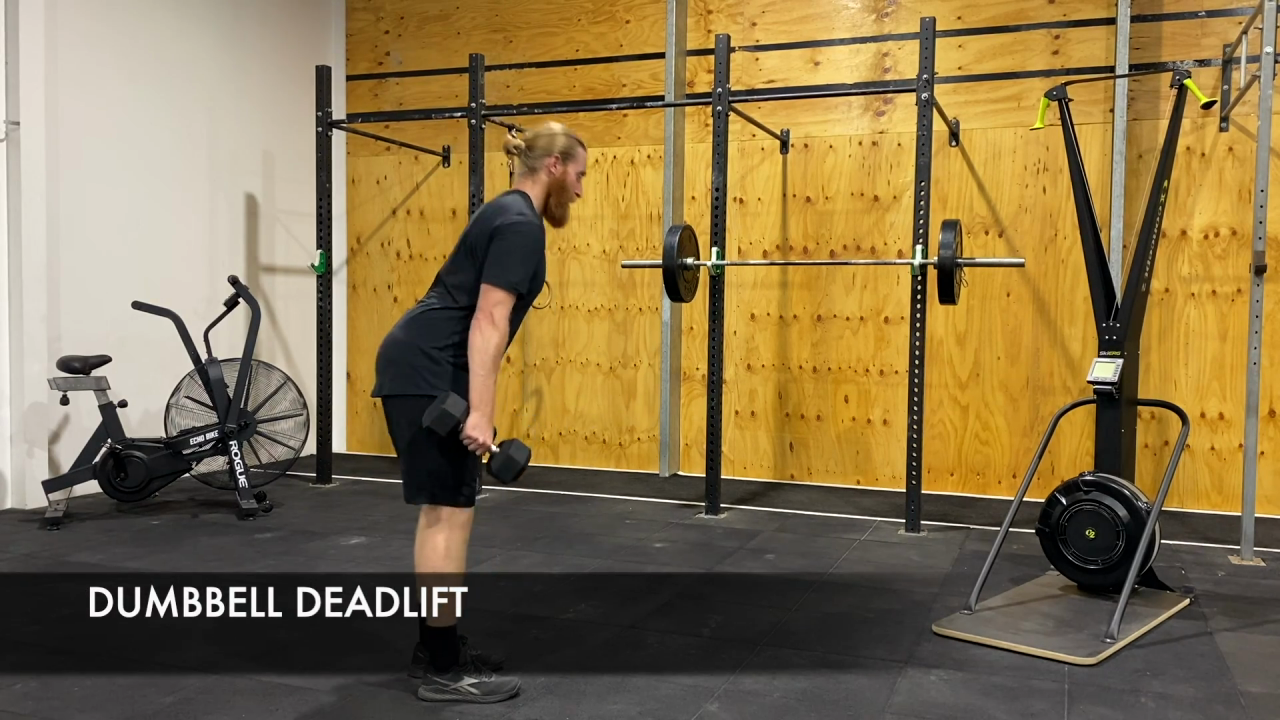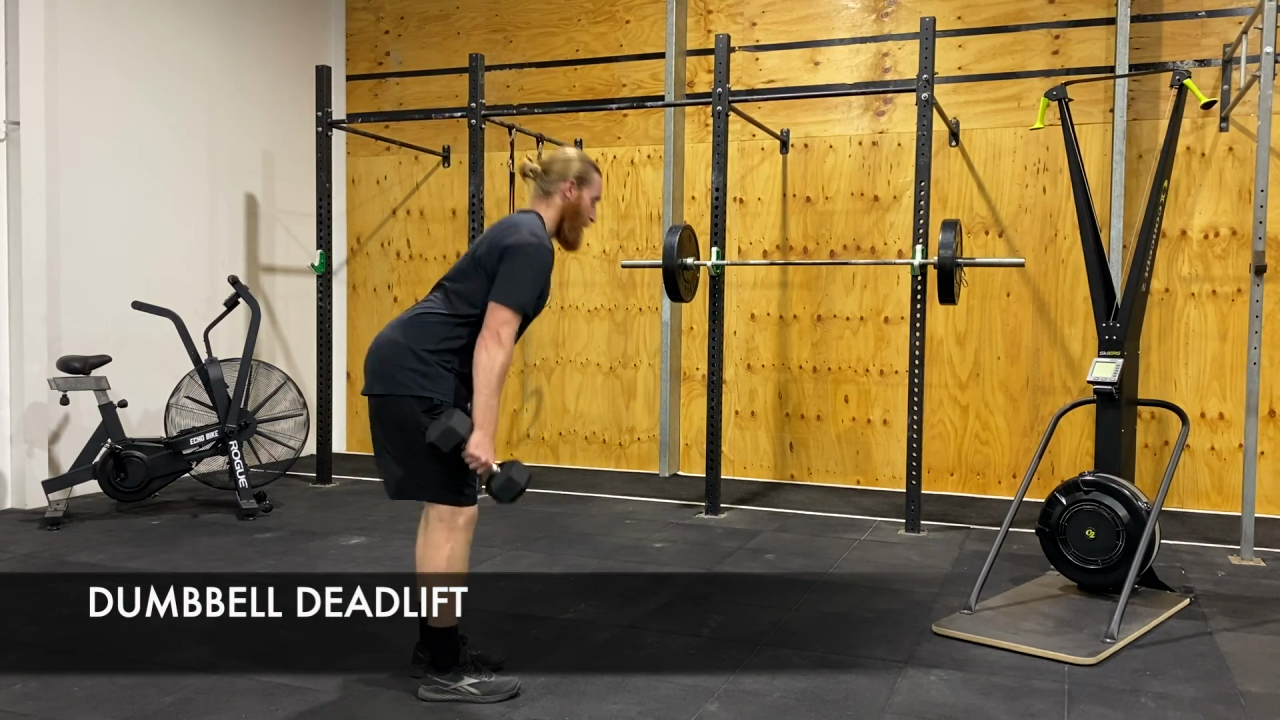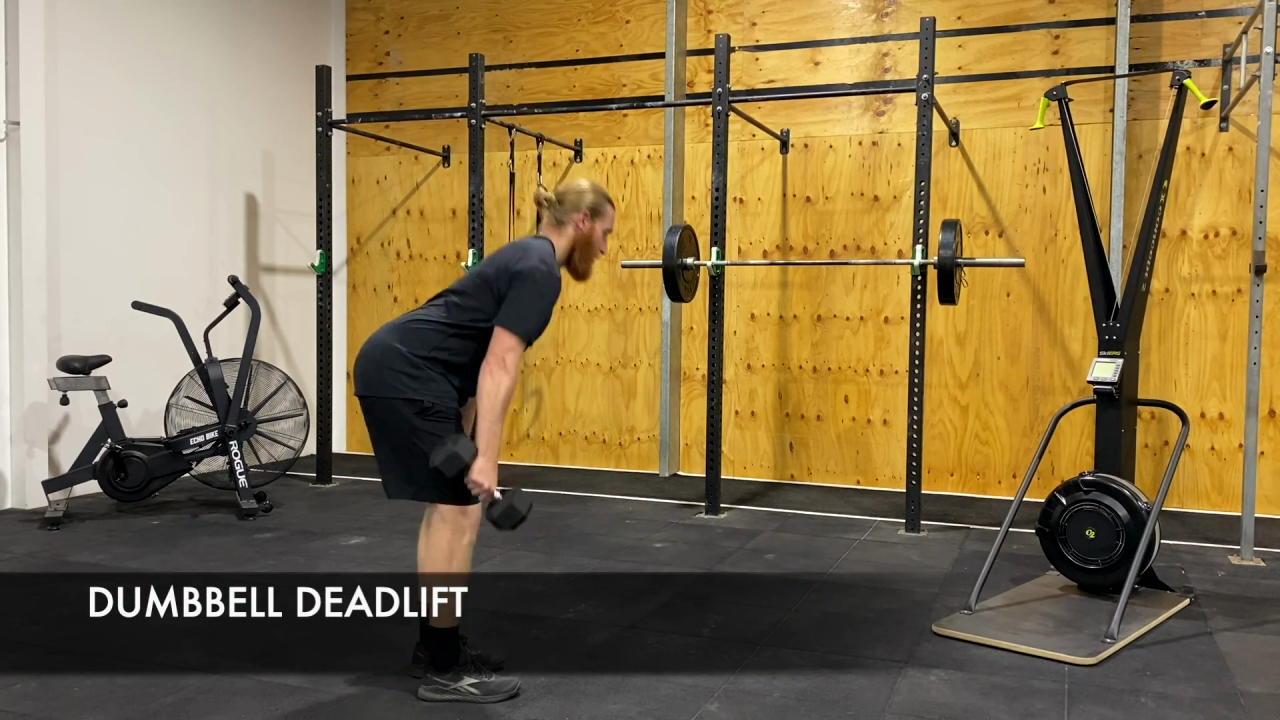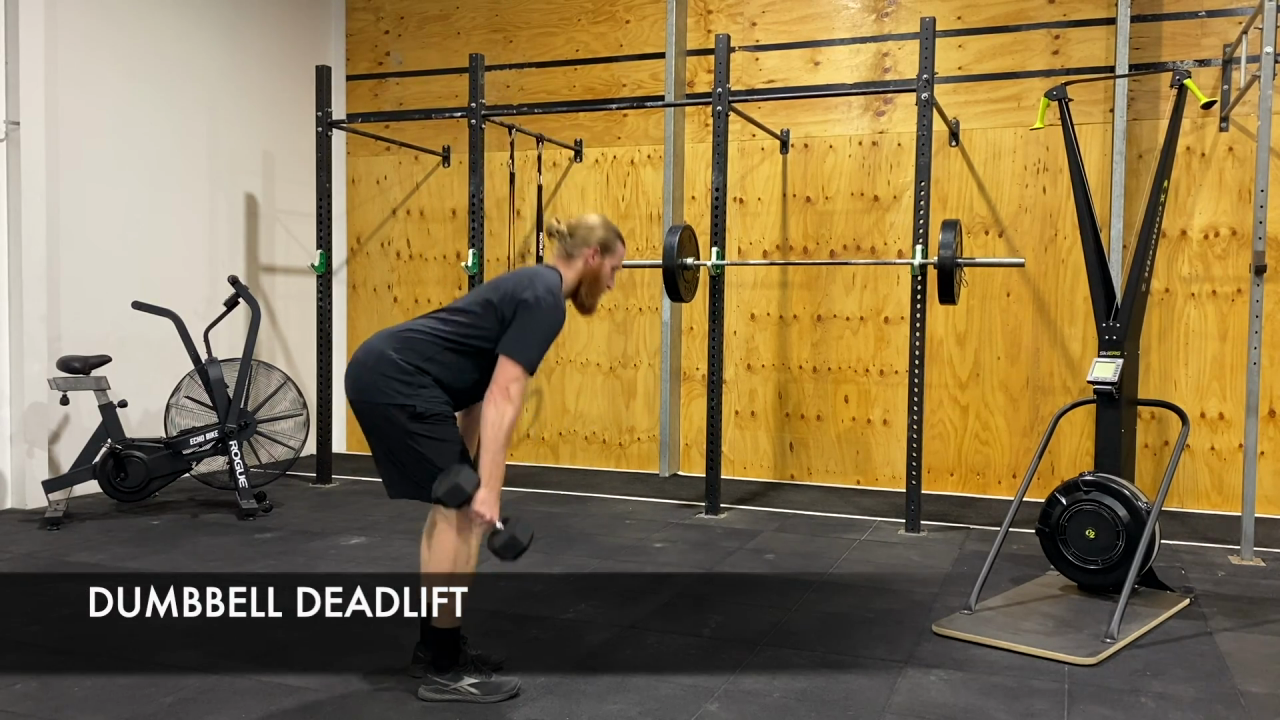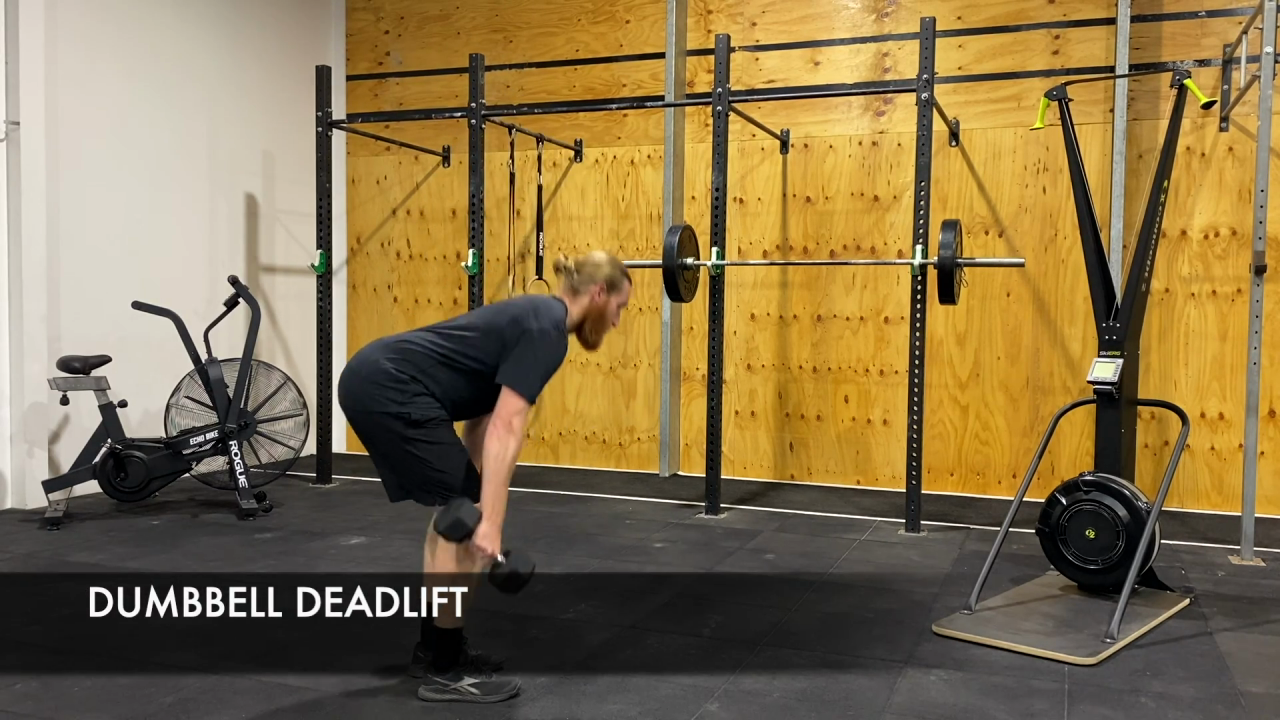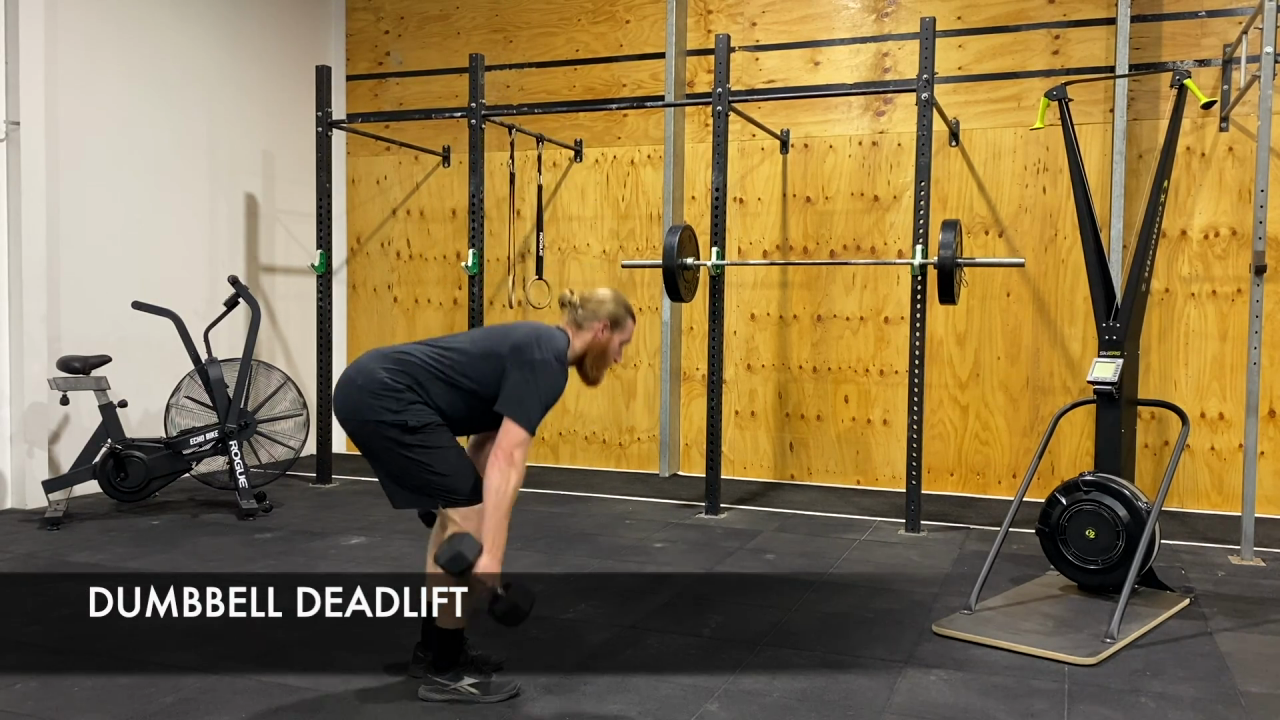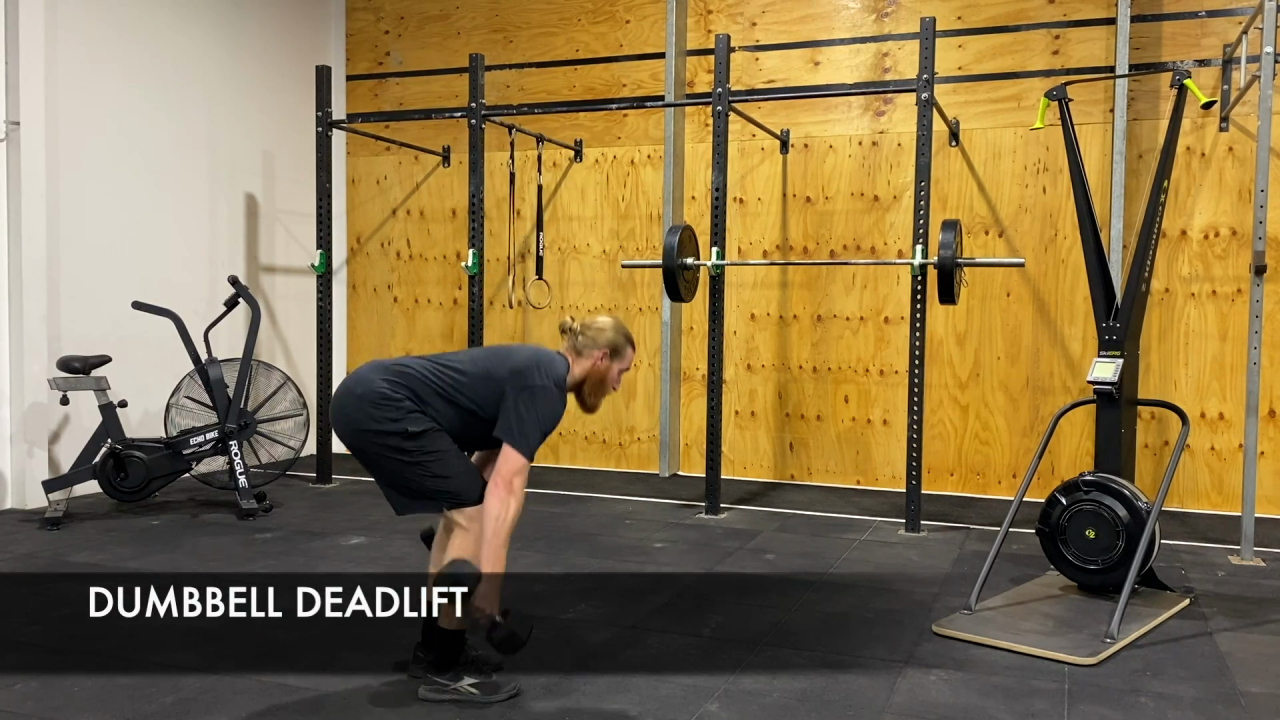
dt=0.1s
person 1, frame 1
left shoulder: (507, 214)
right shoulder: (522, 225)
right elbow: (489, 322)
left wrist: (470, 405)
right wrist: (480, 414)
left hip: (415, 364)
right hip: (425, 372)
left knee: (441, 508)
right knee: (450, 511)
left ankle: (437, 646)
right ankle: (443, 667)
person 1, frame 2
left shoulder: (518, 233)
right shoulder: (531, 245)
right elbow: (494, 341)
left wrist: (473, 421)
right wrist: (483, 432)
left hip: (408, 364)
right hip: (418, 372)
left knee: (445, 507)
right knee: (452, 510)
left ankle: (437, 646)
right ankle: (443, 667)
person 1, frame 3
left shoulder: (528, 260)
right shoulder: (539, 272)
left elbow: (481, 359)
right elbow: (499, 368)
left wrist: (463, 440)
right wrist: (485, 459)
left hip: (389, 367)
right hip: (403, 377)
left knee: (446, 503)
right knee: (457, 509)
left ankle: (436, 645)
right ankle: (443, 667)
person 1, frame 4
left shoulder: (532, 287)
right shoulder: (544, 301)
left elbow: (486, 384)
right elbow: (504, 397)
left wrist: (465, 456)
right wrist: (488, 488)
left hip: (382, 373)
right hip: (398, 383)
left knee: (452, 507)
right knee: (460, 514)
left ankle: (436, 645)
right ankle: (444, 666)
person 1, frame 5
left shoulder: (536, 317)
right shoulder: (545, 334)
left elbow: (486, 412)
right elbow: (505, 429)
left wrist: (465, 478)
right wrist: (489, 525)
left hip: (370, 380)
right hip: (385, 390)
left knee: (454, 505)
left ankle: (436, 646)
right ankle: (444, 668)
person 1, frame 6
left shoulder: (537, 345)
right shoulder: (546, 364)
left elbow: (490, 437)
right elbow: (507, 460)
left wrist: (467, 491)
right wrist: (490, 557)
left hip: (369, 389)
right hip: (383, 399)
left knee: (459, 509)
right knee: (468, 516)
left ankle: (436, 646)
right ankle: (445, 667)
person 1, frame 7
left shoulder: (537, 370)
right shoulder: (544, 389)
left elbow: (489, 457)
right elbow: (506, 486)
right wrist: (488, 584)
left hip: (363, 398)
right hip: (377, 407)
left knee: (465, 507)
right knee: (471, 516)
left ankle: (436, 645)
right ankle: (444, 668)
